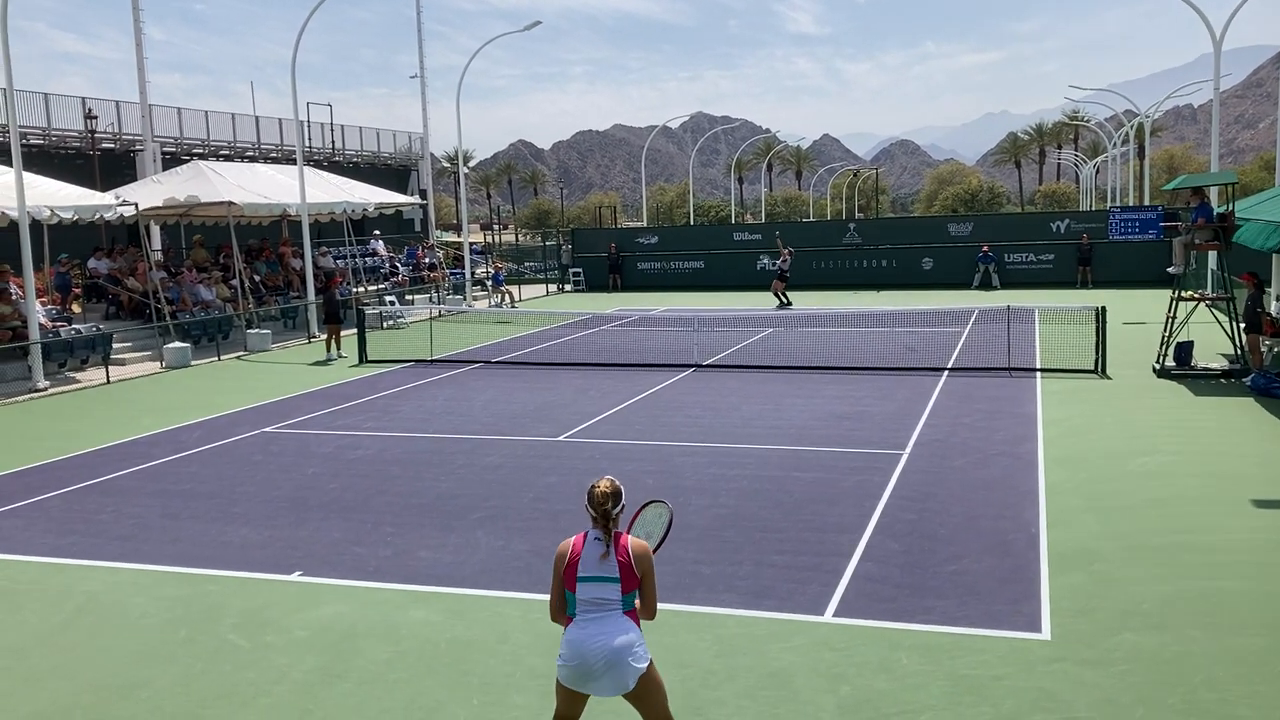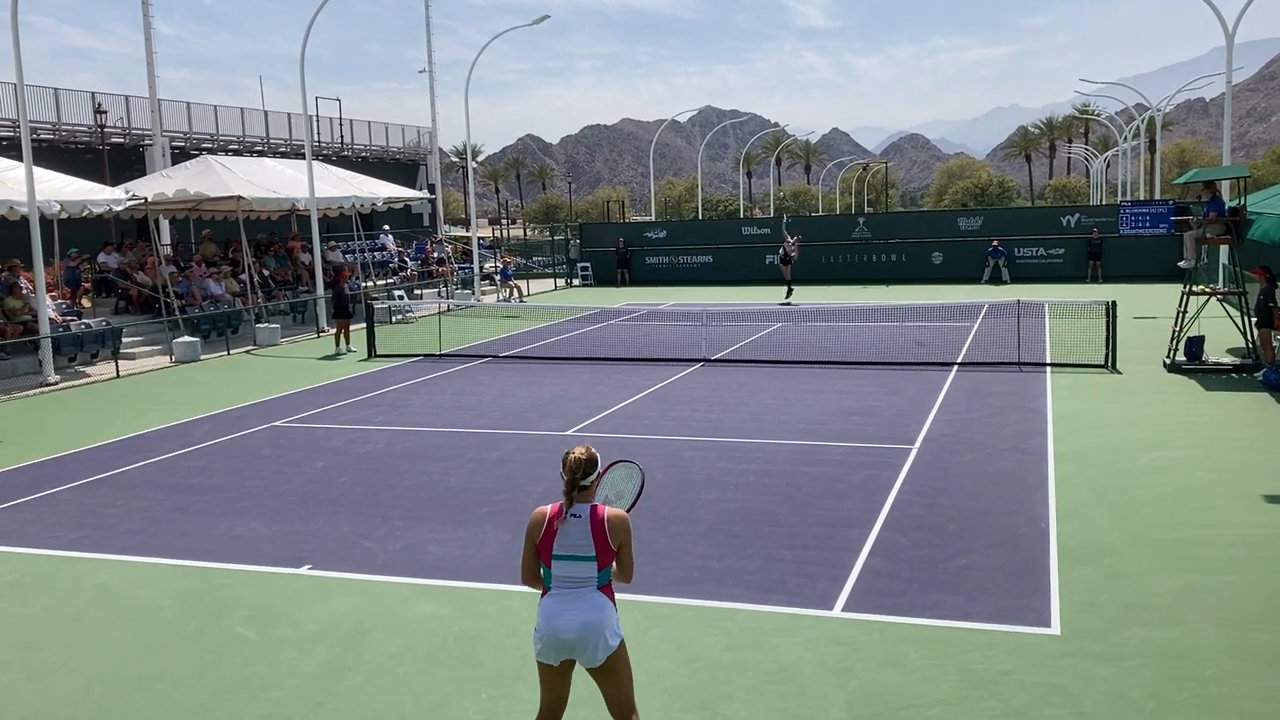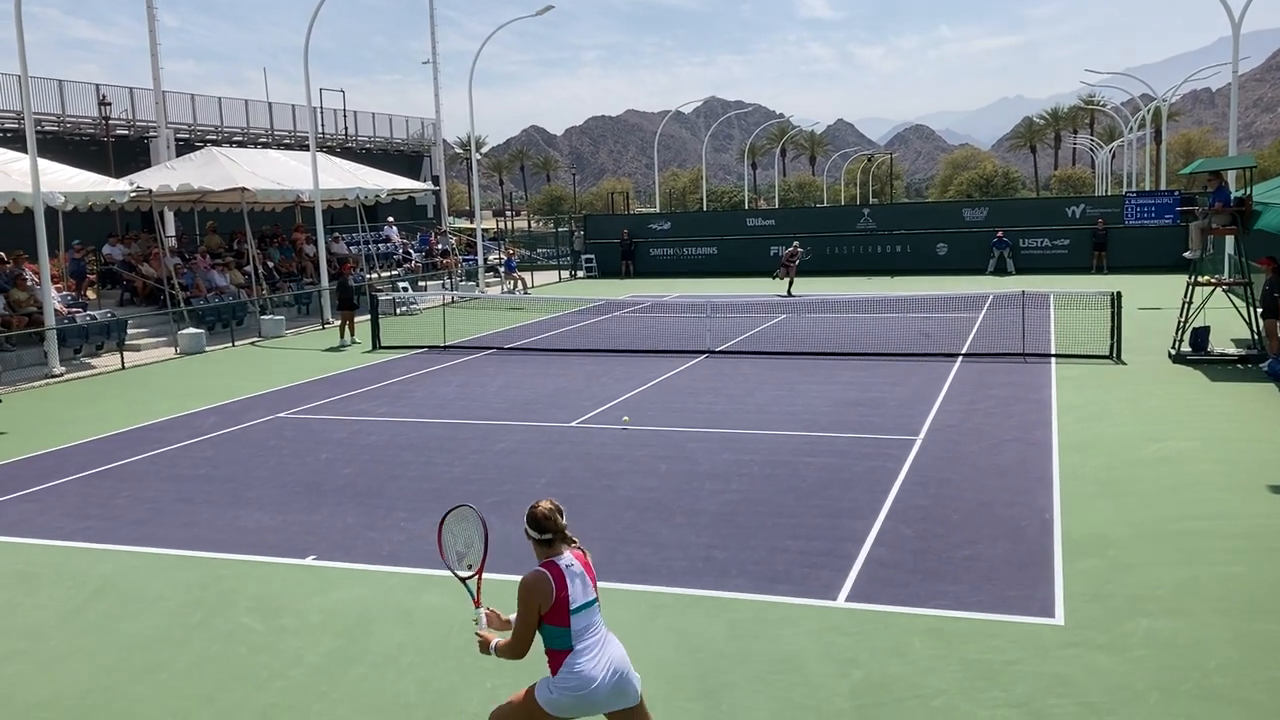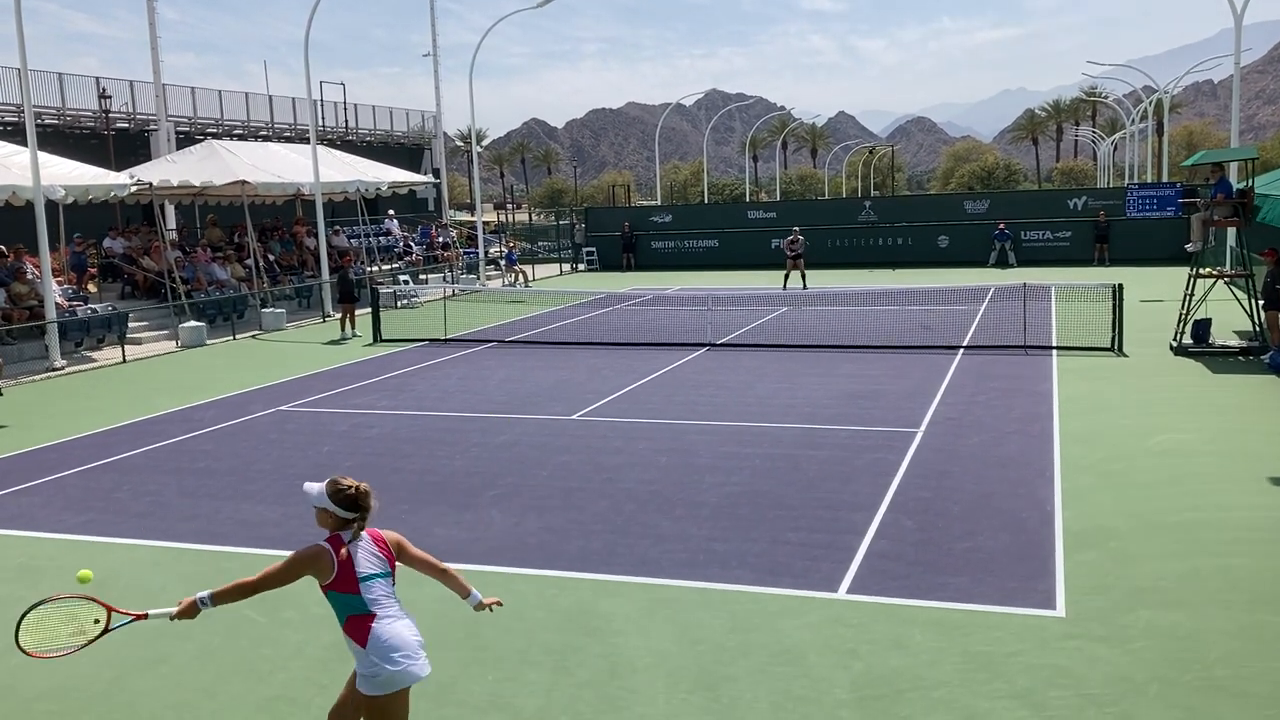
dt=0.5s
person 1, frame 1
left shoulder: (566, 550)
right shoulder: (639, 550)
left elbow: (556, 614)
right elbow: (649, 612)
left hip: (576, 650)
right hip: (625, 649)
person 1, frame 2
left shoulder: (540, 518)
right shoulder: (616, 520)
left elbow: (529, 578)
right elbow: (625, 576)
left hip: (551, 624)
right hip: (598, 625)
person 1, frame 3
left shoulder: (535, 582)
right shoulder: (582, 559)
left elbow: (518, 650)
left wrist: (492, 644)
right wrist: (514, 621)
left hip: (575, 688)
right hip: (618, 671)
person 1, frame 4
left shoulder: (320, 555)
right shoulder: (384, 539)
left elbow: (256, 584)
right elbow: (440, 569)
left wrist: (201, 601)
right wrist: (475, 599)
left hip: (383, 654)
right hip: (402, 641)
